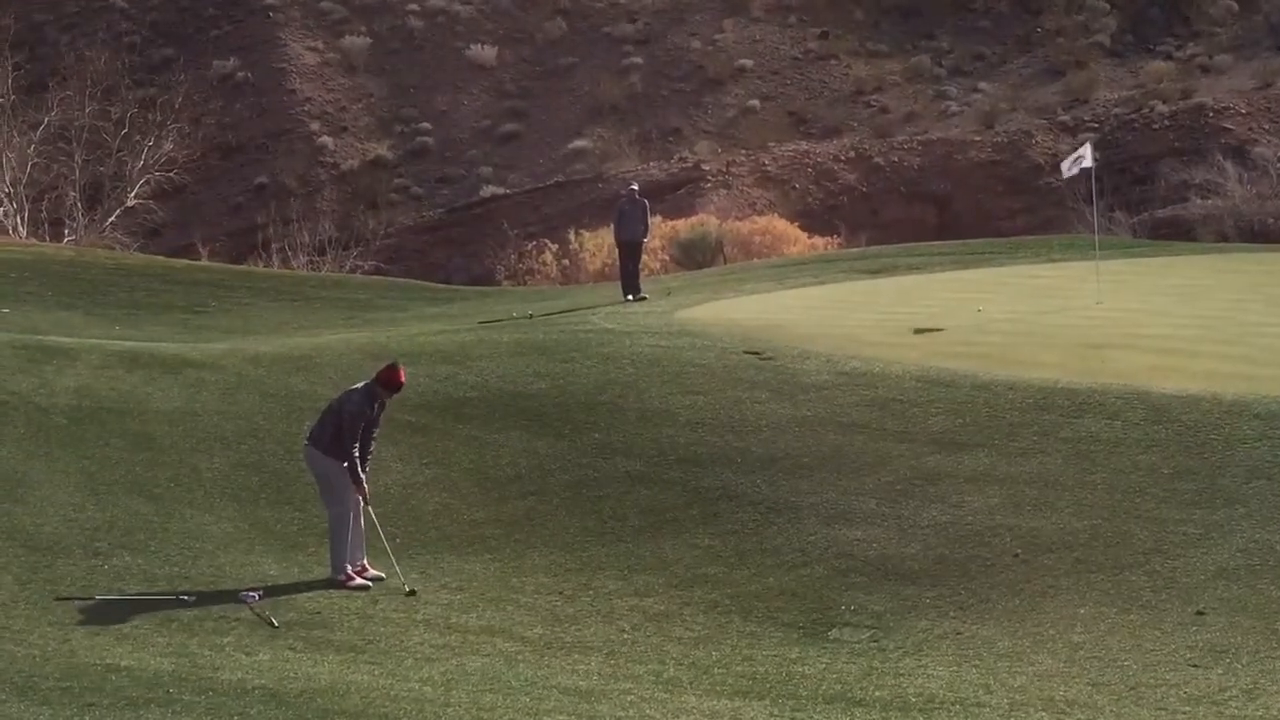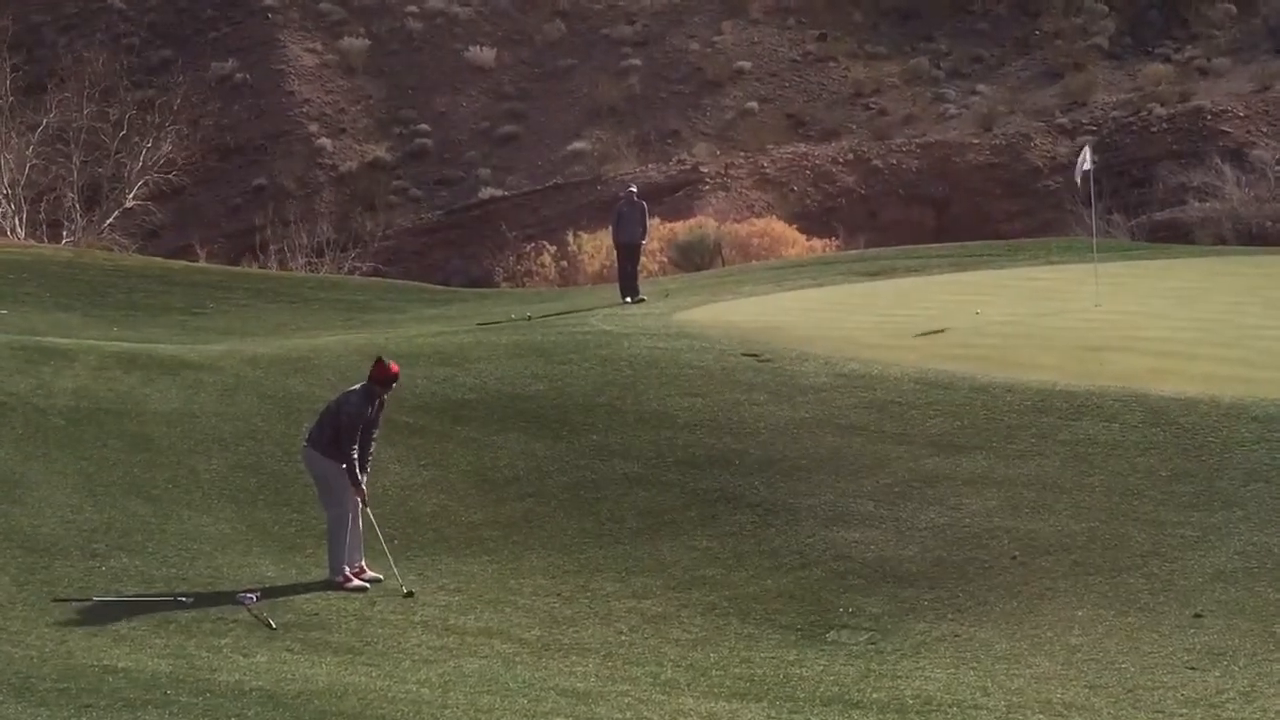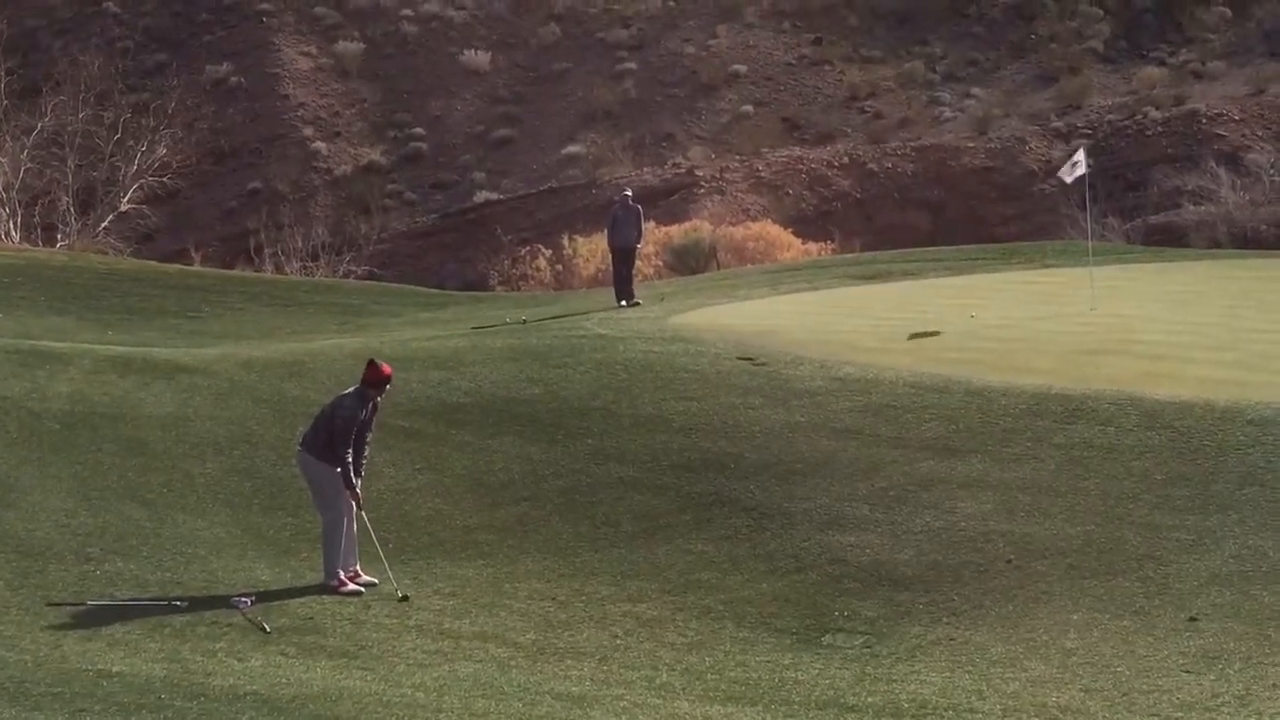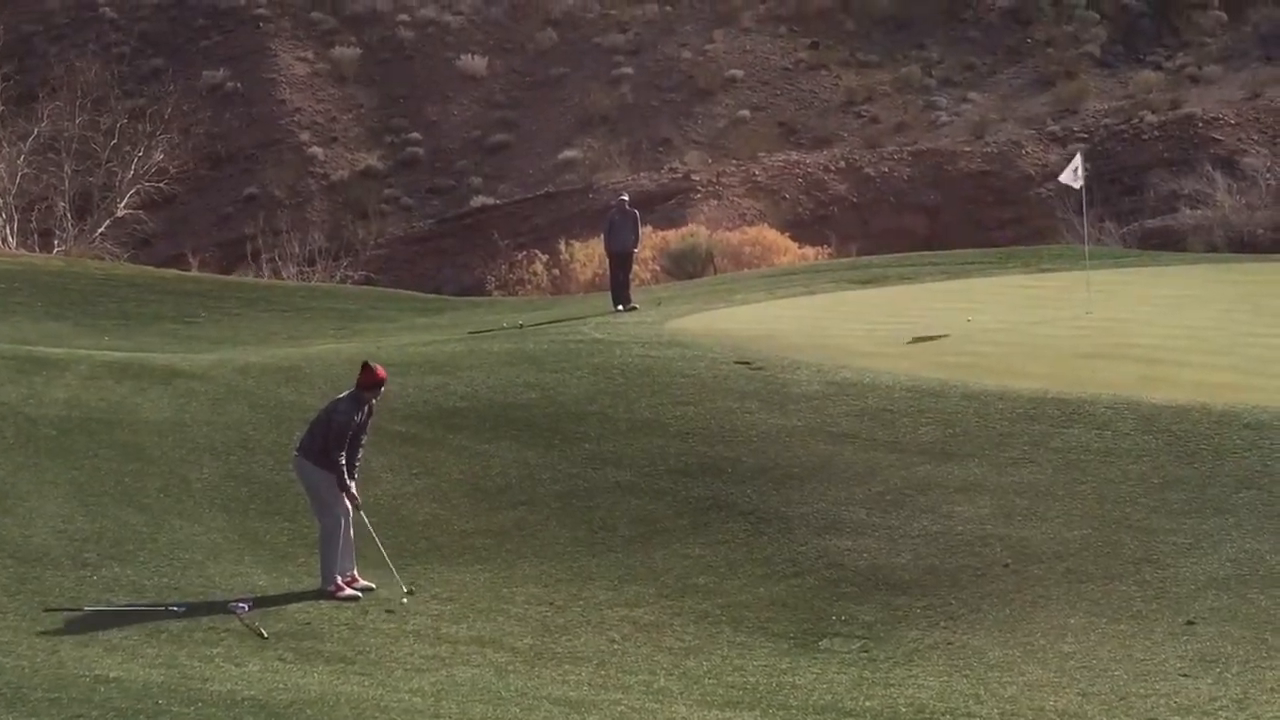
dt=0.4s
person 1, frame 1
left shoulder: (378, 401)
right shoulder: (356, 402)
left elbow: (369, 438)
right elbow: (351, 445)
left wrist: (363, 473)
right wrist: (358, 480)
left hip: (338, 453)
right hip: (322, 452)
left knee: (355, 505)
right knee: (342, 509)
left ankle: (357, 563)
right ankle: (341, 571)
person 1, frame 2
left shoulder: (378, 400)
right shoulder: (355, 403)
left elbow: (369, 438)
right elbow: (349, 446)
left wrist: (363, 474)
right wrist: (356, 482)
left hip: (337, 454)
right hip: (320, 454)
left knee: (353, 507)
right knee: (340, 510)
left ankle: (355, 565)
right ankle: (339, 573)
person 1, frame 3
left shoulder: (372, 403)
right shoulder: (349, 407)
left elbow: (362, 441)
right elbow: (344, 449)
left wrist: (358, 477)
right wrist: (351, 485)
left hip: (331, 458)
right hip: (315, 458)
left knee: (348, 510)
right knee: (336, 514)
left ankle: (350, 569)
right ankle: (333, 577)
person 1, frame 4
left shoulder: (367, 406)
right shoulder: (345, 411)
left elbow: (357, 445)
right elbow: (336, 453)
left wrist: (352, 479)
right wrist: (346, 487)
left hip: (328, 463)
right hip: (312, 463)
left knee: (345, 514)
right knee: (333, 519)
left ankle: (347, 574)
right ankle: (331, 582)
